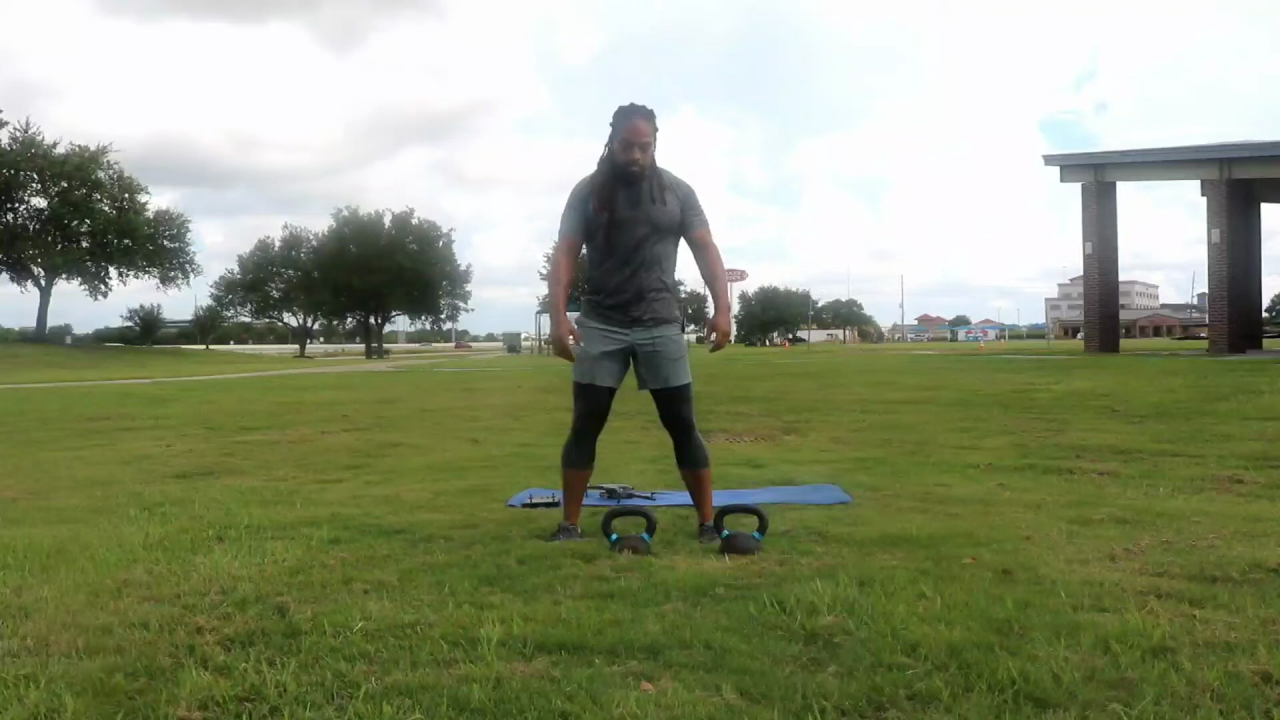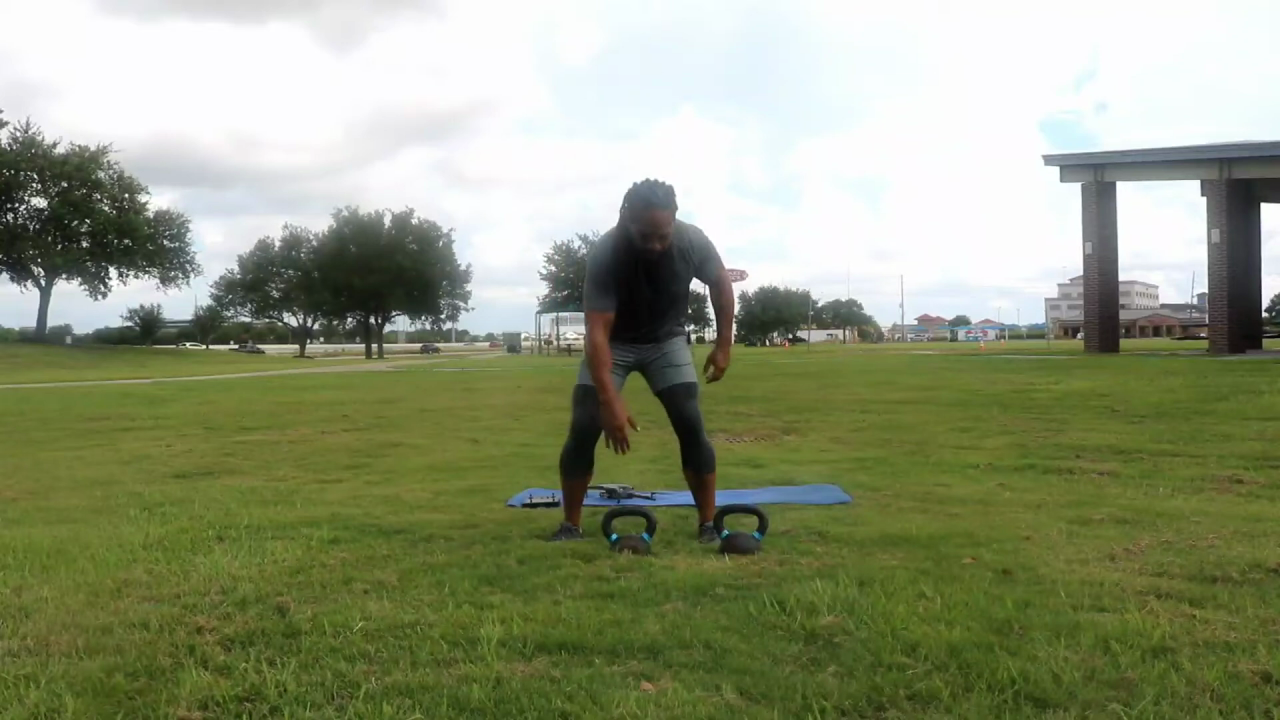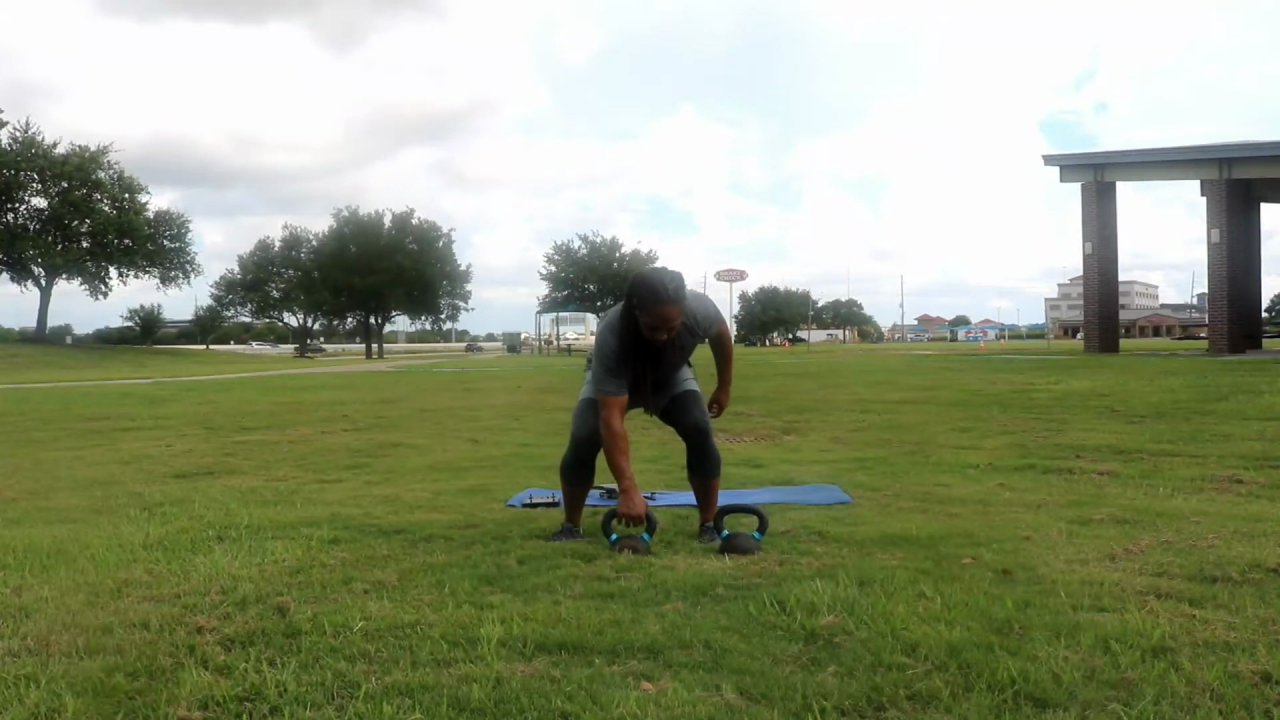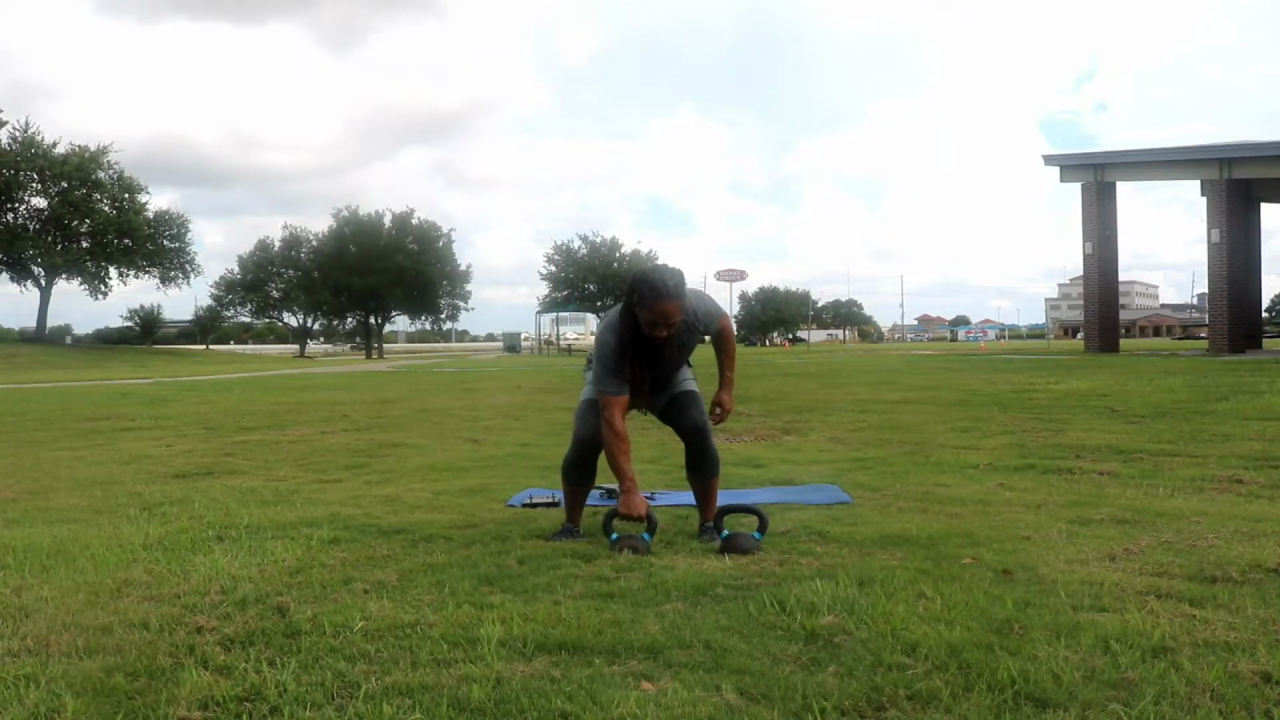
dt=0.5s
person 1, frame 1
left shoulder: (677, 191)
right shoulder: (588, 191)
left elbow: (705, 248)
right elbow: (565, 254)
left wrist: (721, 308)
right wrist: (558, 315)
left hip: (660, 324)
right hip: (601, 324)
left knee: (682, 425)
right knee: (586, 425)
left ankle: (708, 523)
right ankle: (569, 525)
person 1, frame 2
left shoulder: (694, 241)
right shoulder: (604, 254)
left elbow: (721, 286)
right elbow: (597, 335)
left wrist: (723, 346)
right wrist: (612, 406)
left hip: (666, 341)
right hip: (614, 341)
left knee: (691, 425)
right knee: (583, 427)
left ankle: (708, 524)
right ankle: (570, 524)
person 1, frame 3
left shoulder: (699, 309)
right shoulder: (612, 333)
left elbow: (721, 335)
right elbow: (611, 419)
left wrist: (724, 388)
right wrist: (627, 490)
left hip: (671, 377)
right hip: (613, 381)
left knee: (699, 430)
right knee: (583, 439)
left ankle: (708, 525)
right ankle: (570, 526)
person 1, frame 4
left shoulder: (698, 306)
right shoulder: (611, 334)
left elbow: (724, 328)
right elbow: (612, 420)
left wrist: (726, 387)
right wrist: (628, 490)
left hip: (671, 376)
right hip: (611, 379)
left knee: (699, 430)
right knee: (585, 438)
left ankle: (708, 524)
right ankle: (571, 526)
